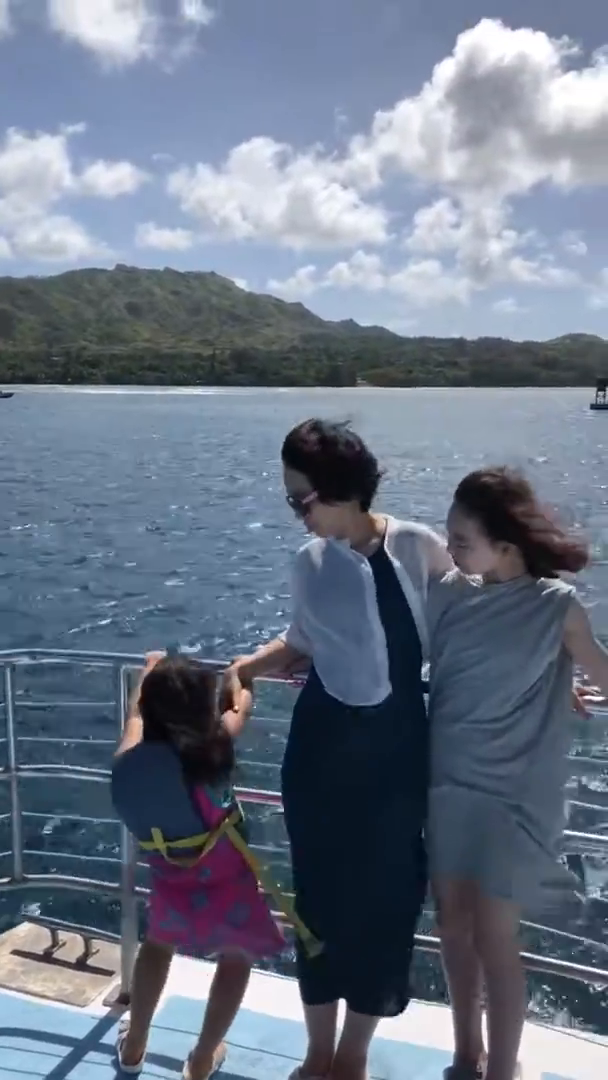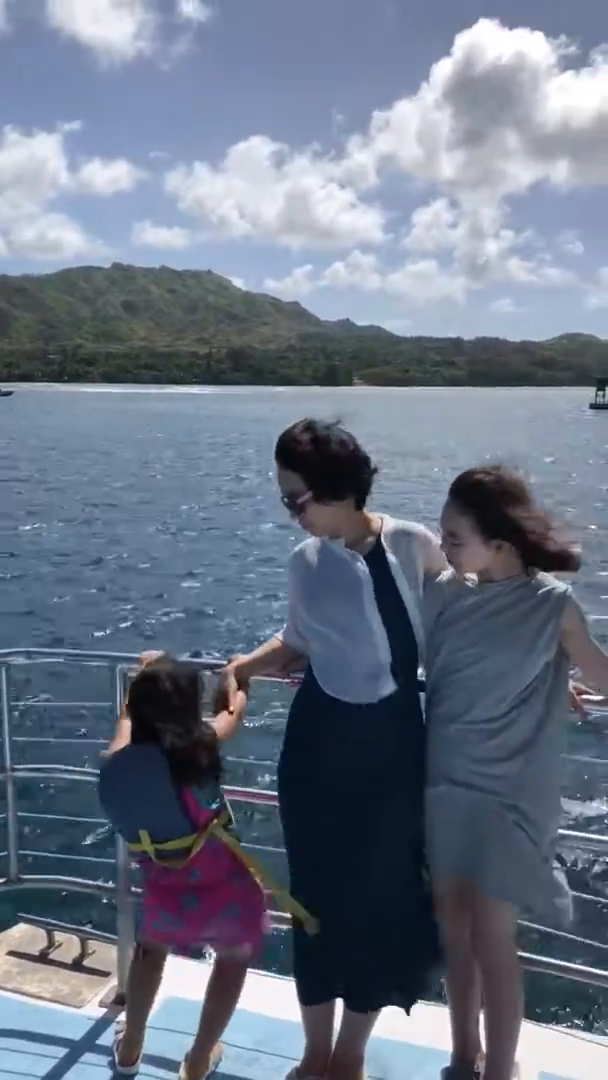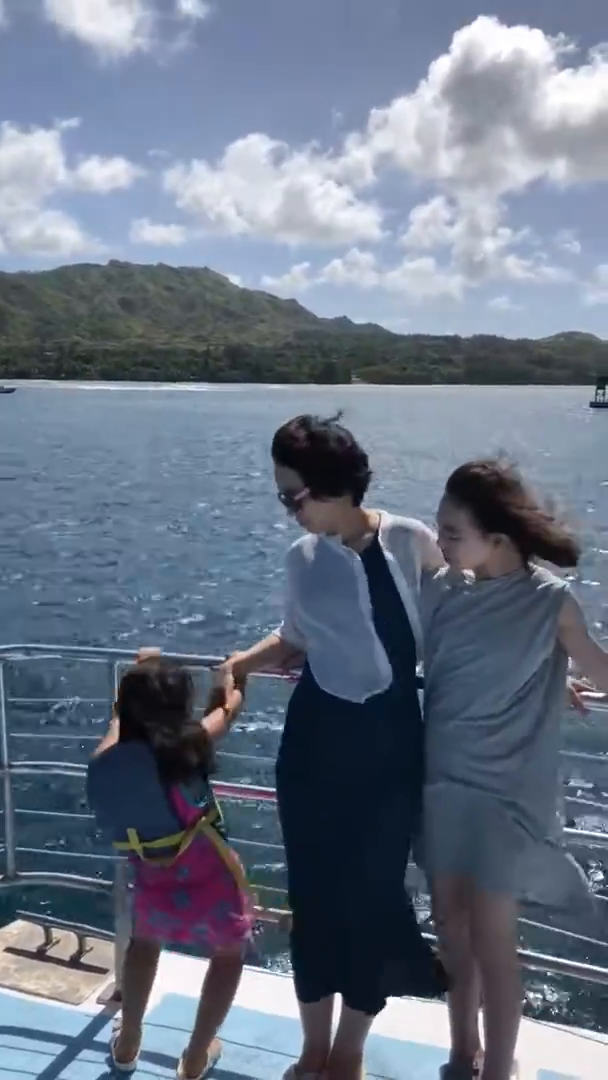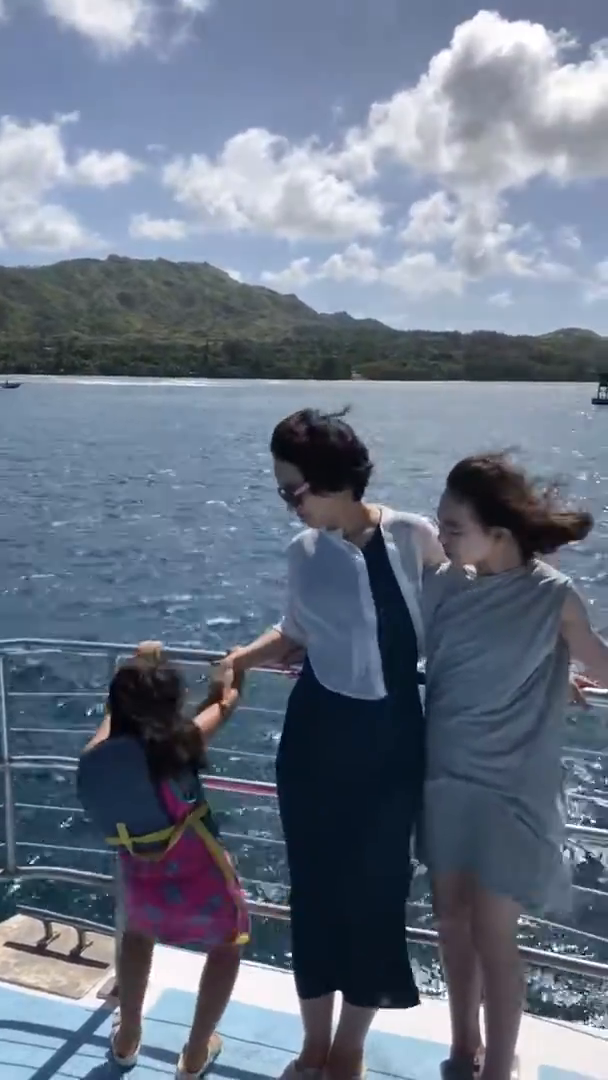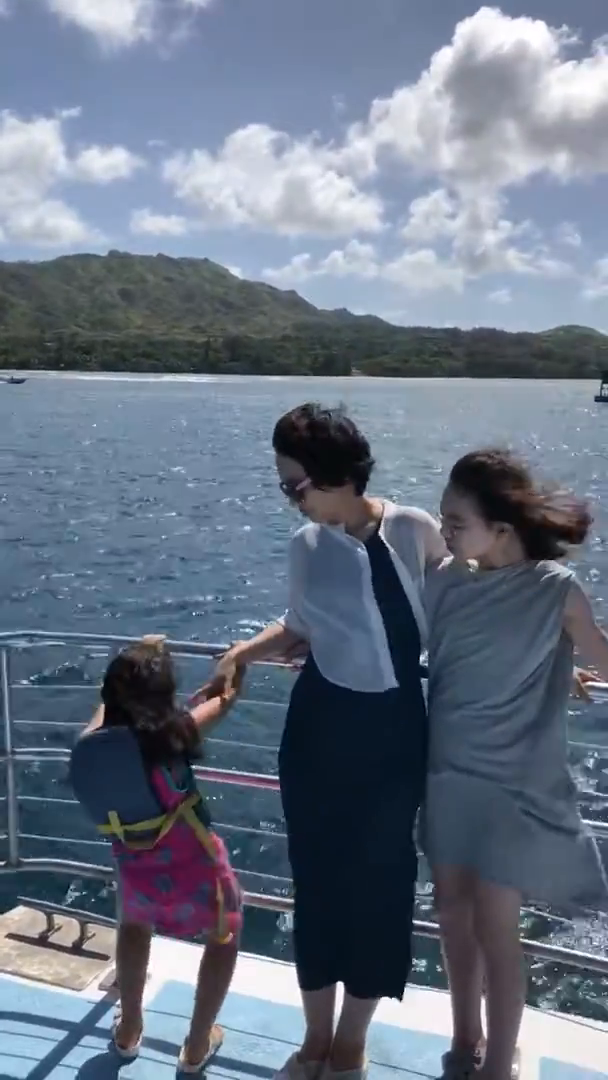
dt=0.1s
person 1, frame 1
left shoulder: (418, 546)
right shoulder: (310, 562)
right wrist: (245, 666)
left hip: (395, 748)
right hip: (320, 745)
left knee: (377, 900)
right knee: (317, 897)
person 1, frame 2
left shoulder: (414, 546)
right shoulder: (305, 562)
right wrist: (242, 666)
left hip: (392, 747)
right hip: (317, 743)
left knee: (374, 899)
right knee: (314, 895)
person 1, frame 3
left shoulder: (412, 542)
right shoulder: (303, 558)
right wrist: (240, 662)
left hip: (390, 744)
right hip: (315, 740)
left knee: (371, 896)
right knee: (312, 892)
person 1, frame 4
left shoulder: (412, 536)
right shoulder: (303, 552)
right wrist: (241, 657)
left hip: (390, 741)
right hip: (315, 736)
left knee: (373, 892)
right knee: (313, 889)
person 1, frame 5
left shoulder: (414, 531)
right shoulder: (305, 546)
right wrist: (242, 651)
left hip: (392, 734)
right hip: (318, 729)
left knee: (376, 885)
right knee: (315, 883)
person 2, frame 1
left shoulder: (556, 606)
right shoulder: (446, 592)
left hip: (511, 795)
right hip: (447, 782)
left knee: (495, 943)
right knee: (454, 928)
person 2, frame 2
left shoulder: (552, 605)
right shoulder: (442, 592)
left hip: (508, 794)
right hip: (443, 782)
left knee: (492, 943)
right knee: (452, 927)
person 2, frame 3
left shoulder: (549, 600)
right shoulder: (439, 587)
left hip: (506, 792)
right hip: (442, 779)
left knee: (491, 941)
right knee: (450, 924)
person 2, frame 4
left shoulder: (552, 596)
right shoulder: (441, 583)
left hip: (508, 789)
right hip: (443, 776)
left knee: (492, 938)
right knee: (451, 920)
person 2, frame 5
left shoulder: (556, 590)
right shoulder: (443, 577)
left hip: (511, 783)
right hip: (446, 769)
left knee: (495, 930)
right knee: (453, 914)
person 3, frame 1
left shoulder: (127, 760)
right shoulder: (209, 749)
left elbow: (138, 711)
right elbow: (239, 707)
left wrist: (152, 669)
left hip: (171, 886)
right hip: (226, 885)
left knee: (156, 947)
right knee: (235, 958)
left ankle: (133, 1044)
person 3, frame 2
left shoulder: (115, 763)
right shoulder: (196, 750)
left elbow: (131, 716)
right elbow: (234, 710)
left wrist: (147, 674)
left hip: (164, 889)
right hip: (221, 887)
left knee: (150, 947)
right knee: (234, 957)
left ankle: (130, 1046)
person 3, frame 3
left shoulder: (103, 762)
right shoulder: (186, 747)
left elbow: (122, 717)
right elbow: (228, 707)
left wrist: (141, 672)
left hip: (155, 888)
right hip: (210, 884)
left knee: (143, 944)
right knee: (229, 953)
left ankle: (127, 1043)
person 3, frame 4
left shoulder: (93, 757)
right shoulder: (175, 744)
left elbow: (117, 715)
right elbow: (224, 705)
left wrist: (140, 666)
left hip: (145, 883)
right hip: (201, 878)
left knee: (137, 935)
right knee: (225, 947)
left ankle: (127, 1036)
person 3, frame 5
left shoulder: (87, 746)
right shoulder: (170, 734)
left elbow: (111, 705)
right elbow: (222, 700)
left wrist: (136, 660)
right wrist: (234, 666)
left hip: (137, 872)
right hip: (193, 866)
left knee: (135, 927)
right knee: (223, 938)
left ankle: (128, 1029)
right ankle: (198, 1044)
